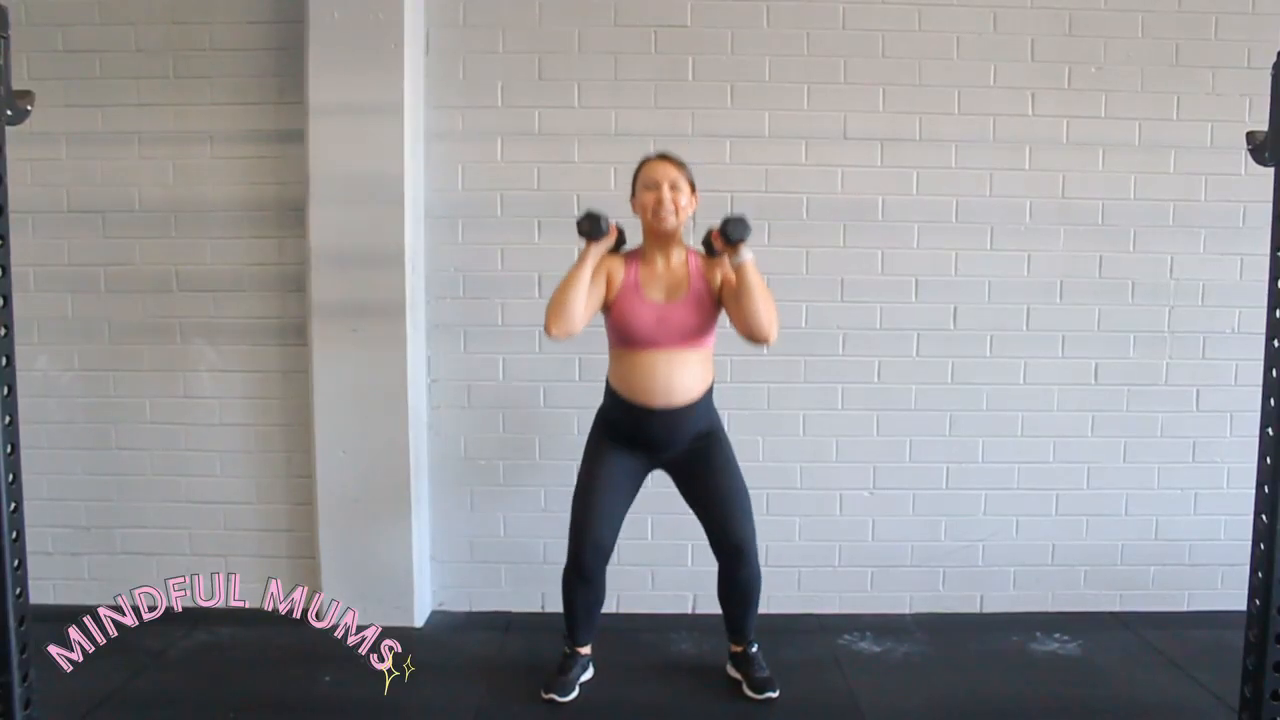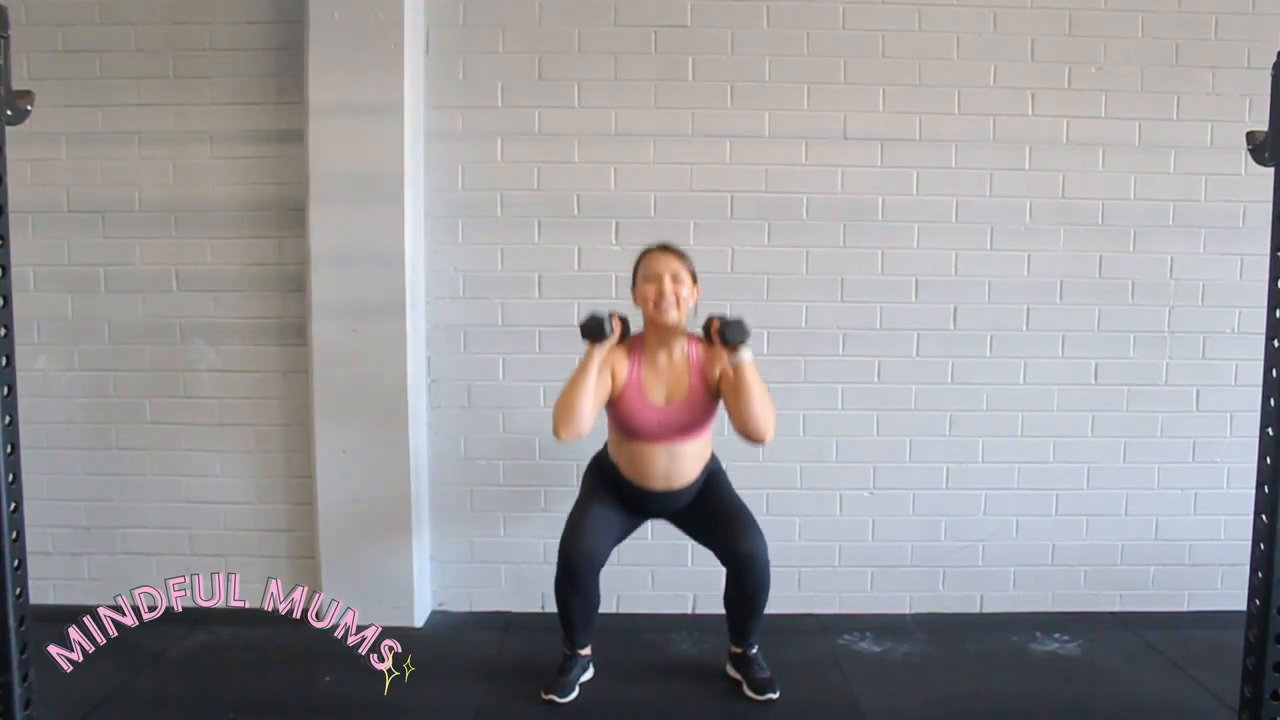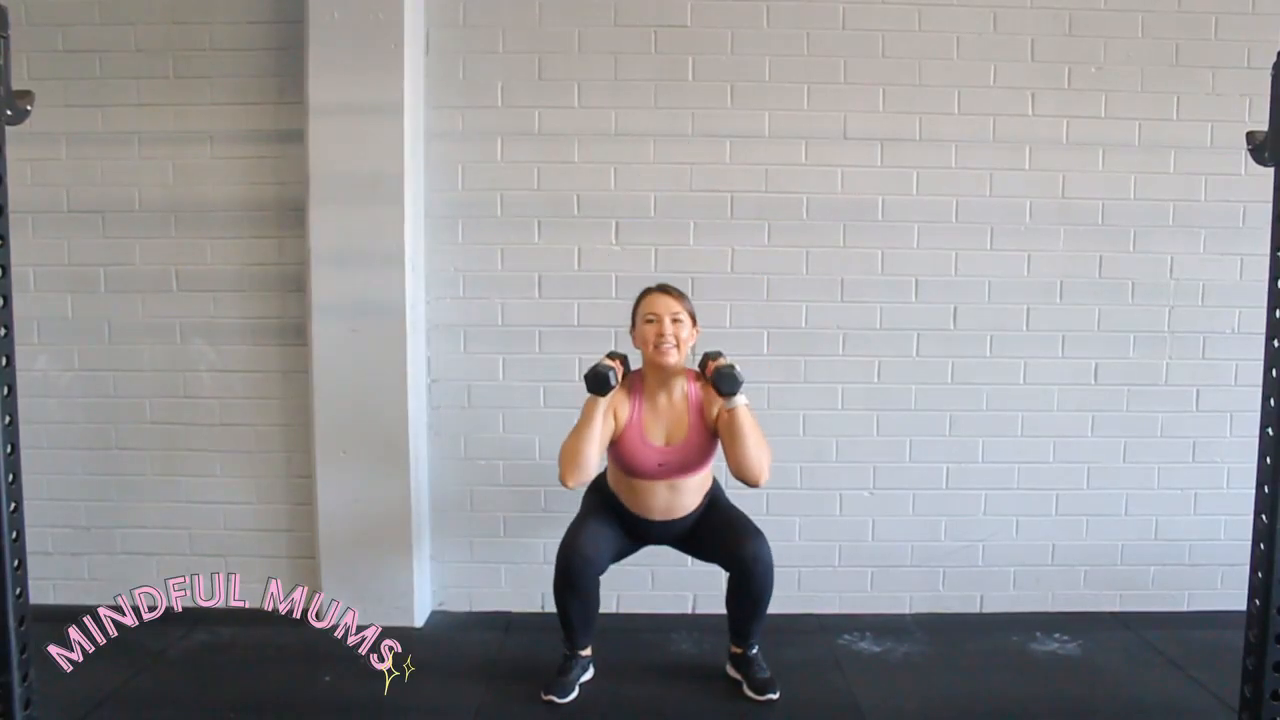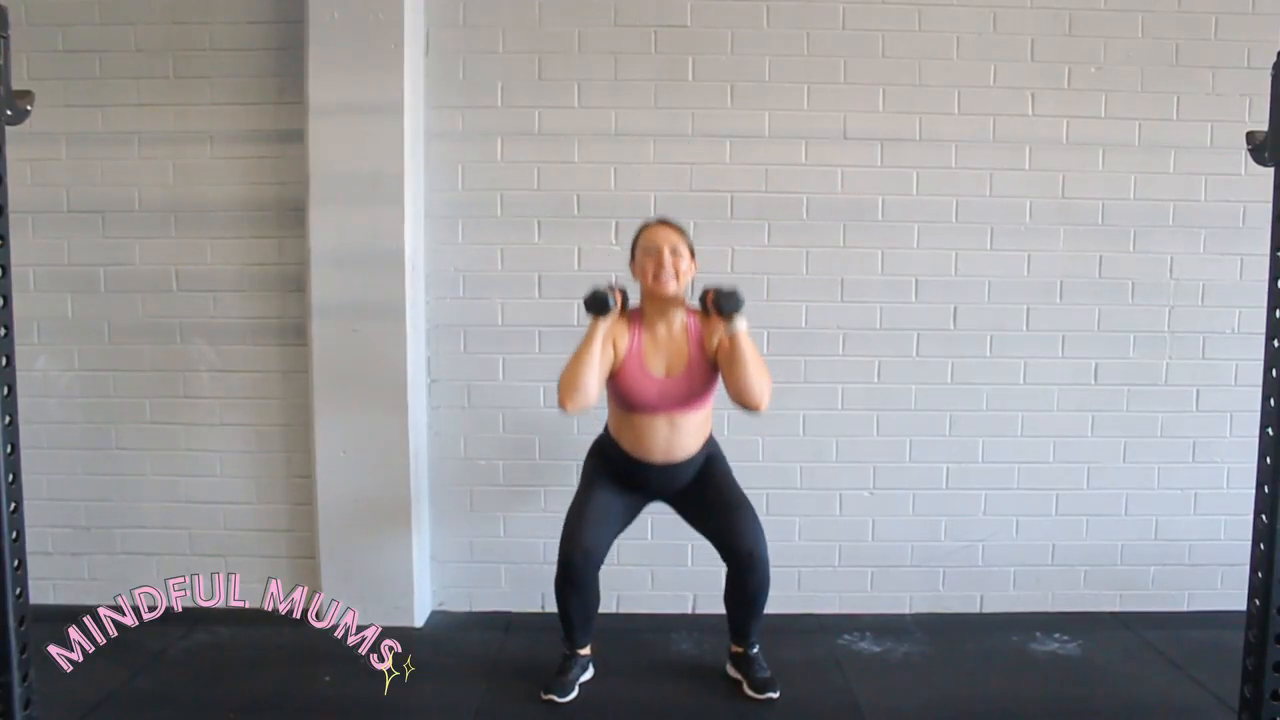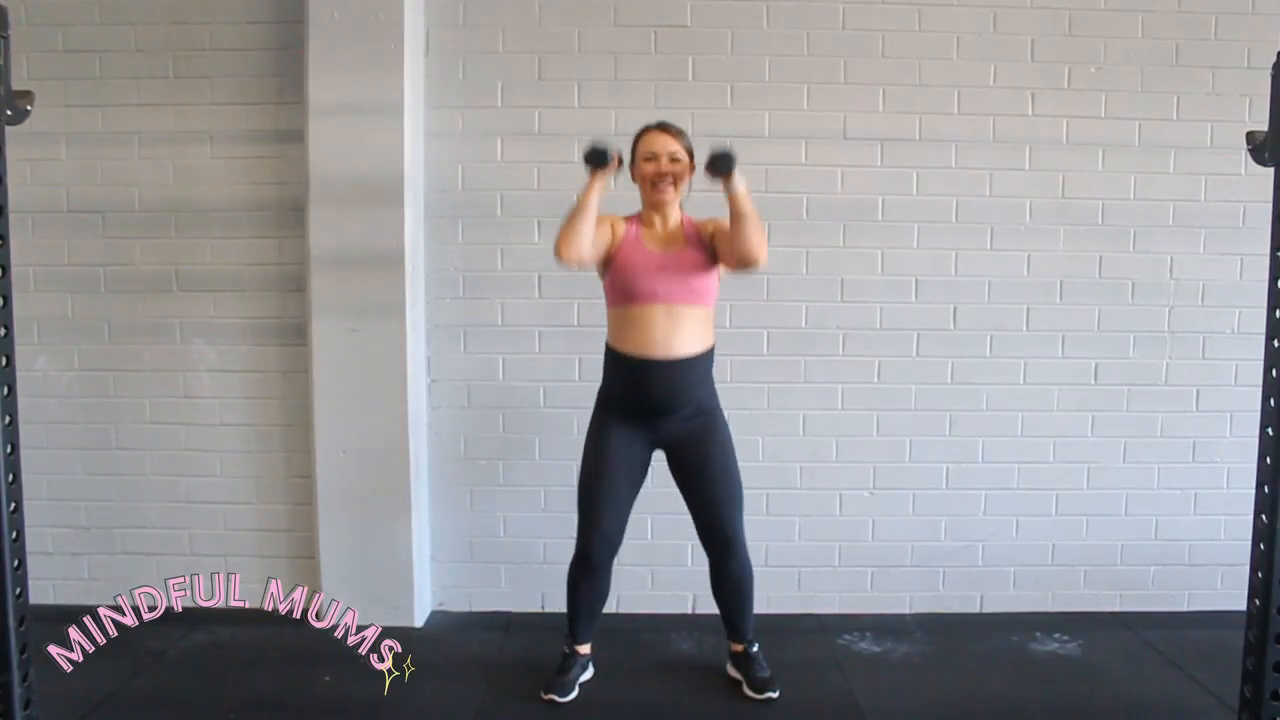
dt=0.2s
person 1, frame 1
left shoulder: (714, 272)
right shoulder: (613, 272)
left elbow: (764, 332)
right elbow: (561, 328)
left wrist: (740, 257)
right wrist: (590, 256)
left hip: (696, 433)
right hip: (621, 434)
left knee: (739, 543)
right knee: (587, 545)
left ankle: (743, 653)
right ankle: (578, 656)
person 1, frame 2
left shoulder: (713, 360)
right shoulder: (615, 361)
left elbow: (761, 431)
right elbow: (566, 430)
left wrist: (740, 354)
right wrist: (595, 353)
left hip: (697, 488)
right hip: (618, 488)
left knee: (750, 554)
right knee: (577, 557)
left ankle: (743, 652)
right ankle: (578, 656)
person 1, frame 3
left shoulder: (711, 397)
right shoulder: (616, 400)
left elbow: (756, 475)
right elbow: (573, 476)
left wrist: (735, 399)
right wrist: (597, 401)
left hip: (697, 512)
right hip: (619, 512)
left knee: (755, 558)
right knee: (576, 560)
left ankle: (744, 654)
right ankle: (578, 656)
person 1, frame 4
left shoulder: (713, 329)
right shoulder: (614, 331)
left elbow: (756, 399)
right elbow: (572, 401)
left wrist: (734, 323)
right wrist: (598, 326)
left hip: (695, 468)
right hip: (619, 468)
left knee: (750, 548)
right knee: (578, 552)
left ankle: (744, 651)
right ankle: (577, 654)
person 1, frame 5
left shoulder: (709, 235)
right shoulder: (614, 233)
left elbow: (755, 255)
right elbow: (567, 251)
left wrist: (733, 183)
right wrist: (595, 184)
left hip: (694, 405)
right hip: (623, 406)
left knee: (726, 537)
right knee: (596, 539)
left ankle: (744, 652)
right ankle: (577, 656)
